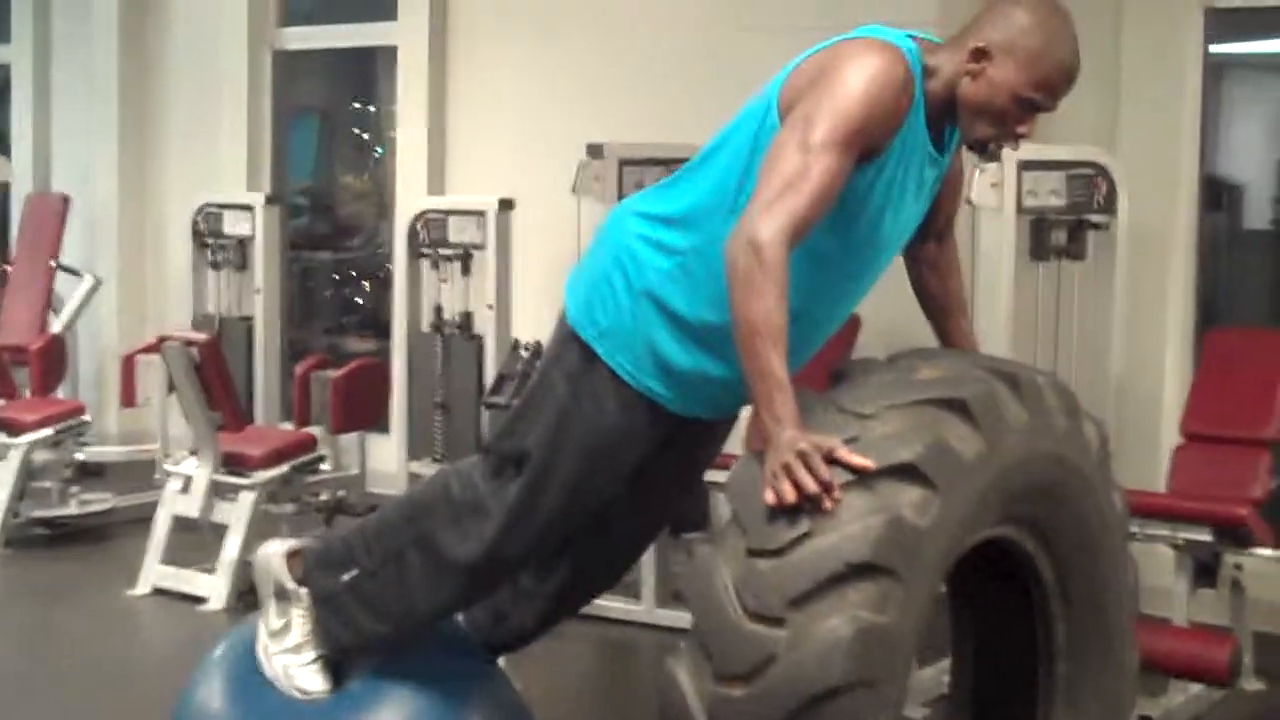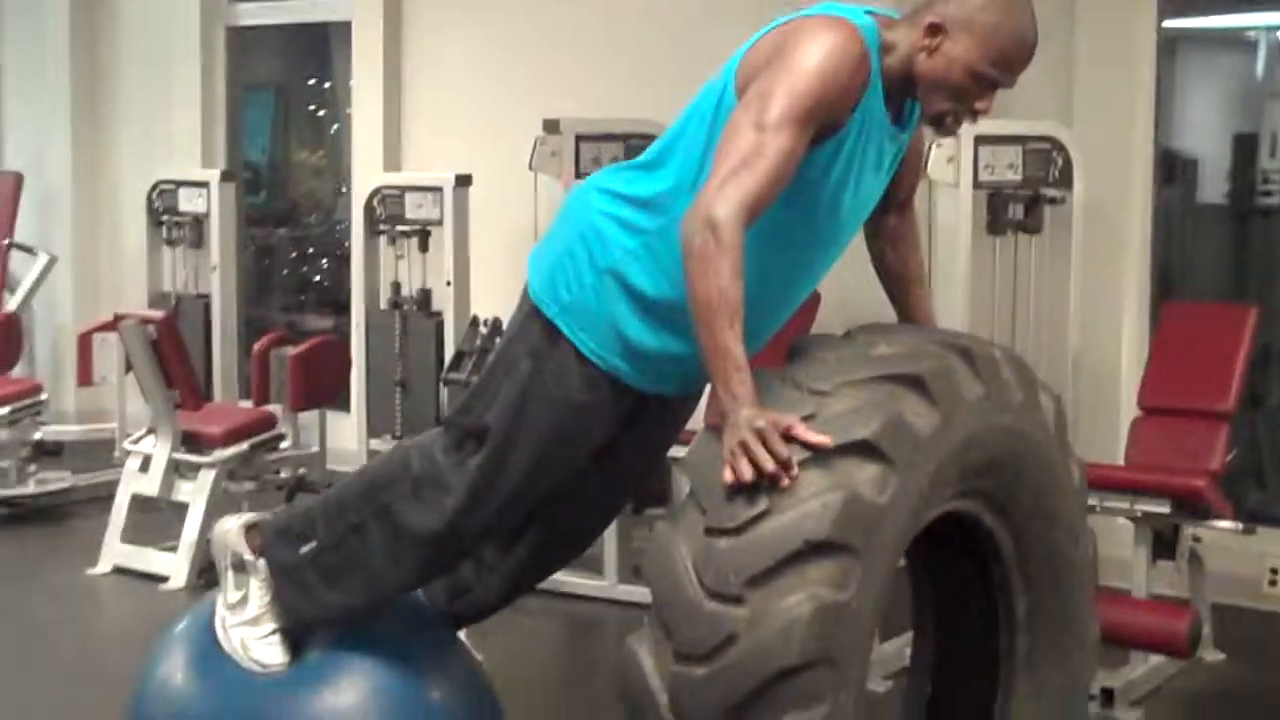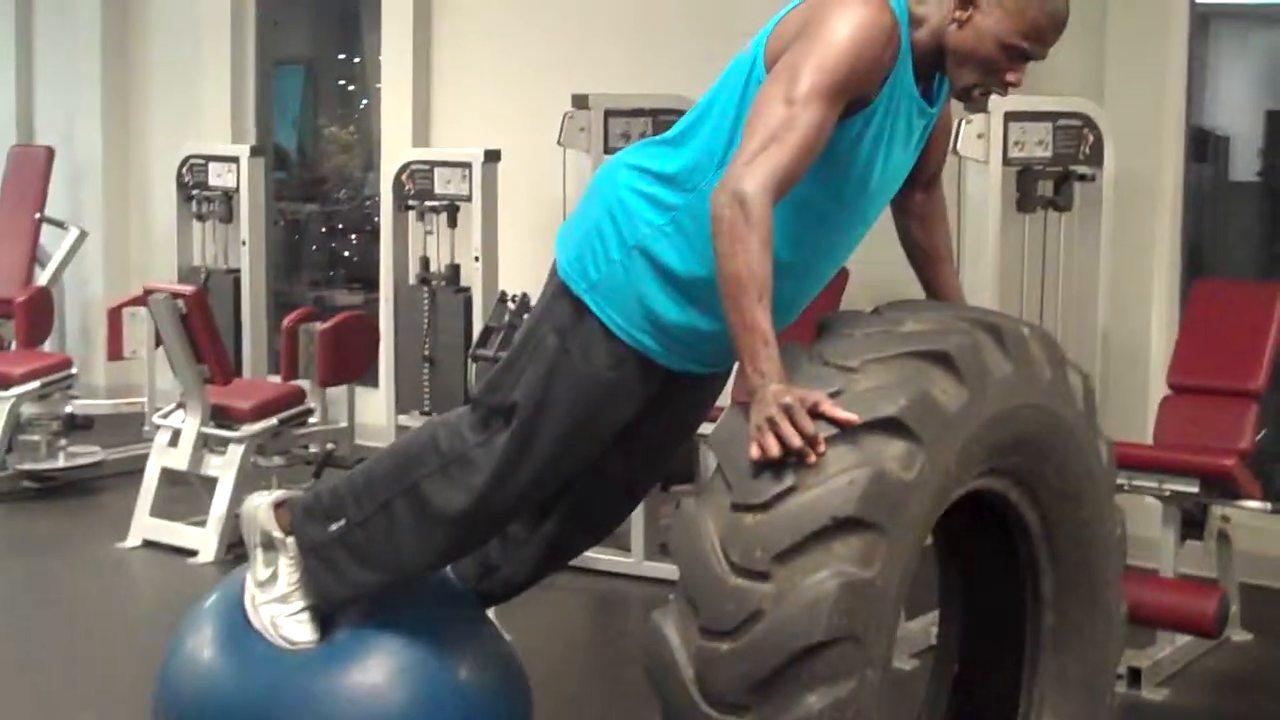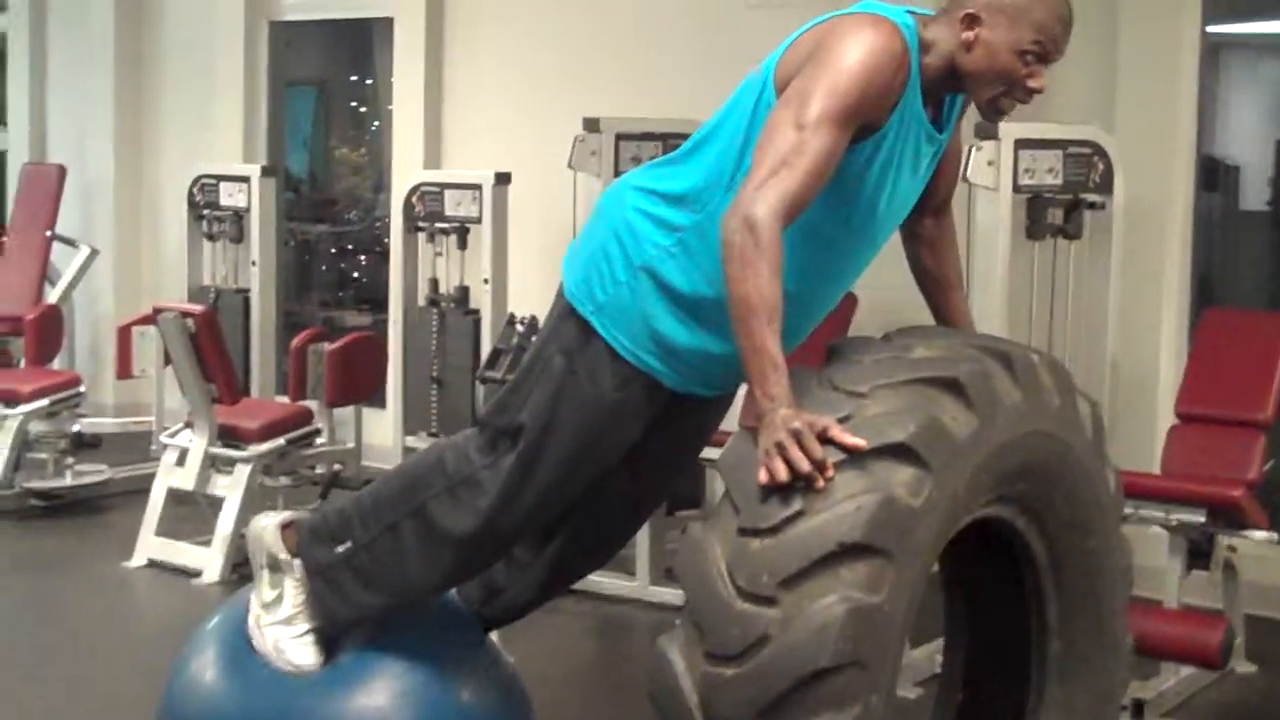
dt=0.4s
person 1, frame 1
left shoulder: (941, 137)
right shoulder: (872, 78)
left elbow: (931, 248)
right elbow: (758, 241)
right wrist: (783, 431)
left hip: (711, 366)
right hip: (643, 320)
left knee: (602, 542)
right knee: (514, 502)
left ankle: (459, 636)
right ankle: (306, 585)
person 1, frame 2
left shoulder: (905, 106)
left elbow: (891, 217)
right elbow: (713, 218)
right wrist: (740, 405)
left hip: (675, 340)
right hip: (609, 294)
left knee: (565, 516)
right knee: (473, 476)
left ankle: (425, 604)
right ankle: (267, 554)
person 1, frame 3
left shoulder: (935, 77)
left elbow: (918, 192)
right elbow: (743, 193)
right wrist: (767, 382)
left hip: (704, 313)
right hip: (639, 268)
left knee: (597, 493)
right knee: (501, 453)
left ankle: (451, 583)
right ankle: (294, 531)
person 1, frame 4
left shoulder: (945, 100)
left elbow: (929, 217)
right elbow: (755, 217)
right wrist: (777, 406)
left hip: (712, 340)
right hip: (646, 291)
left knee: (599, 518)
right knee: (507, 476)
left ankle: (455, 606)
right ankle: (301, 549)
